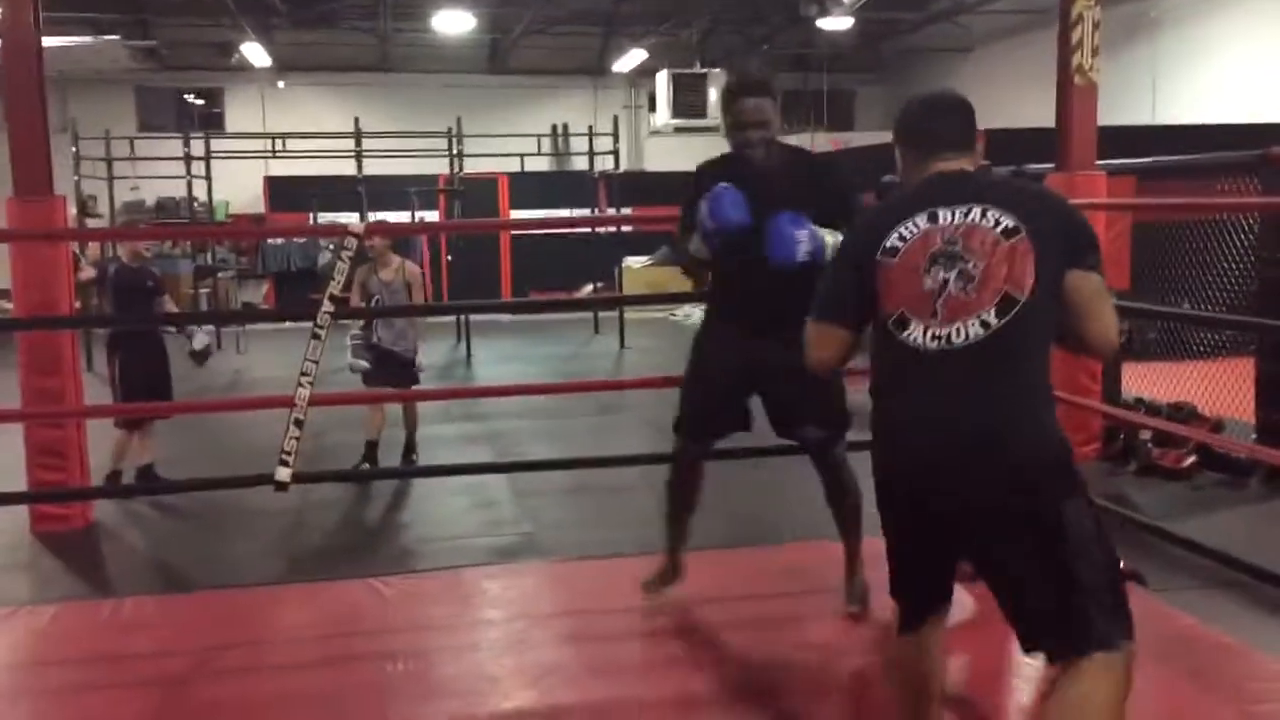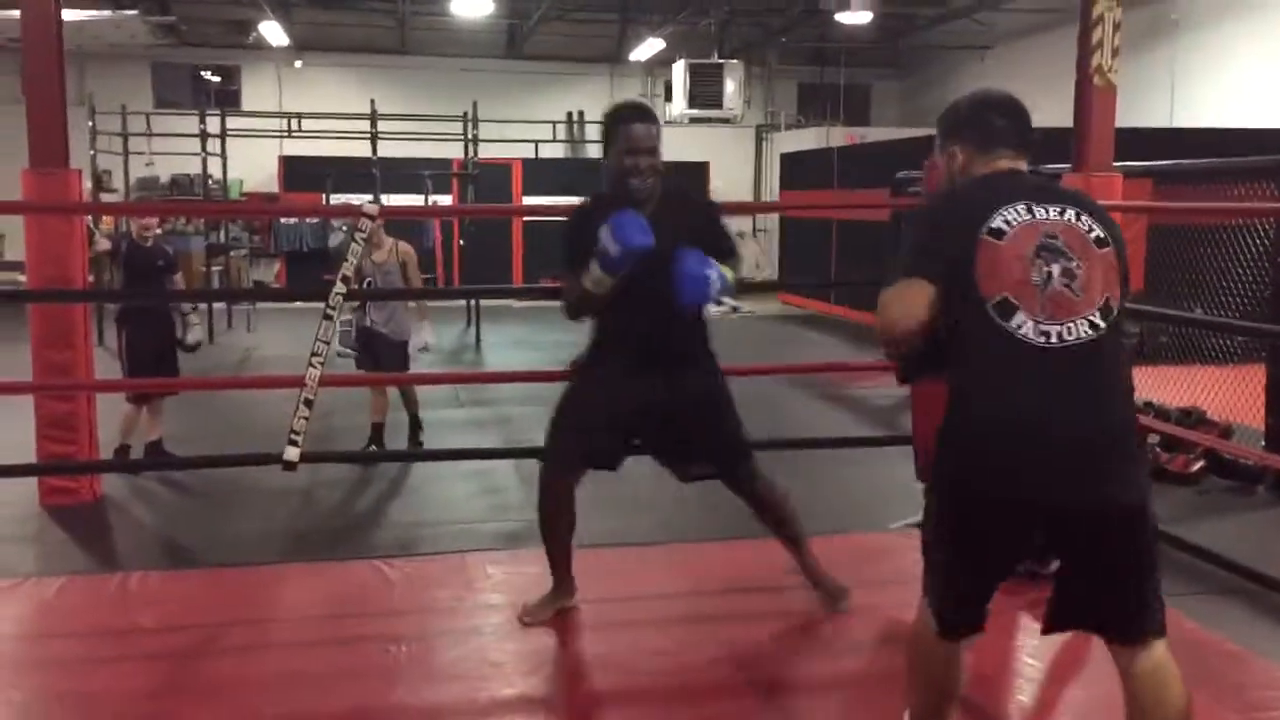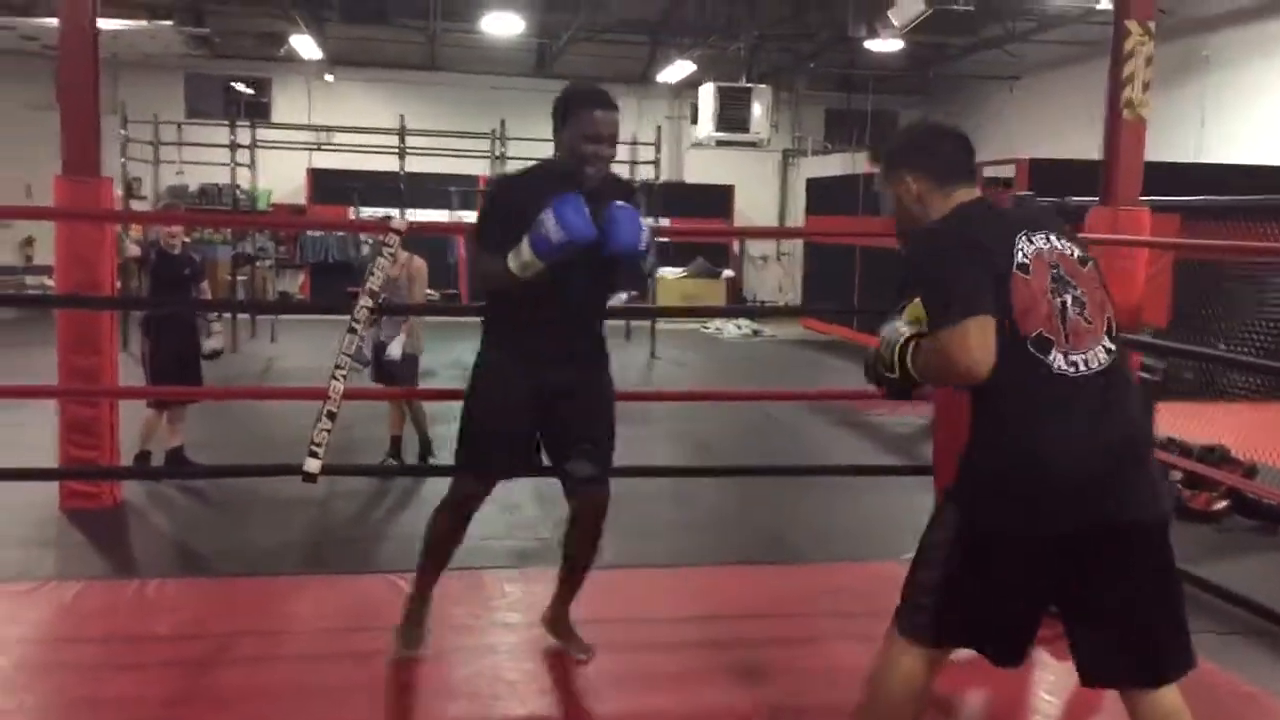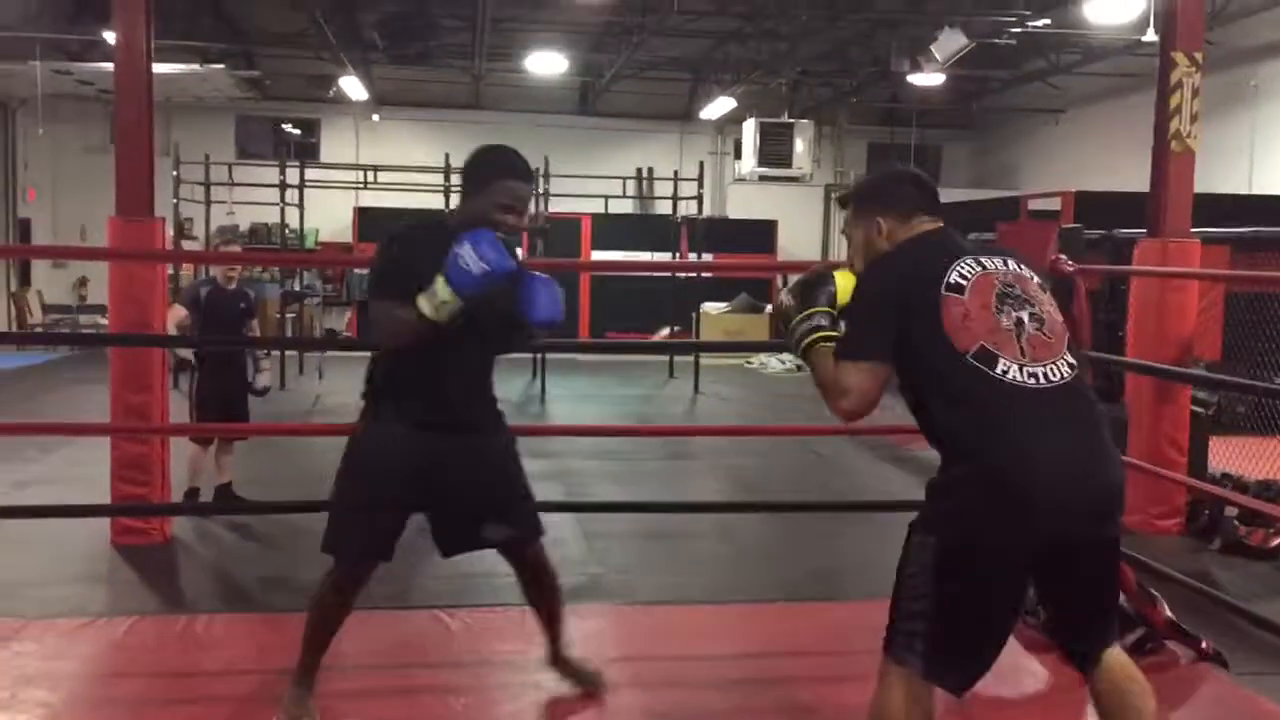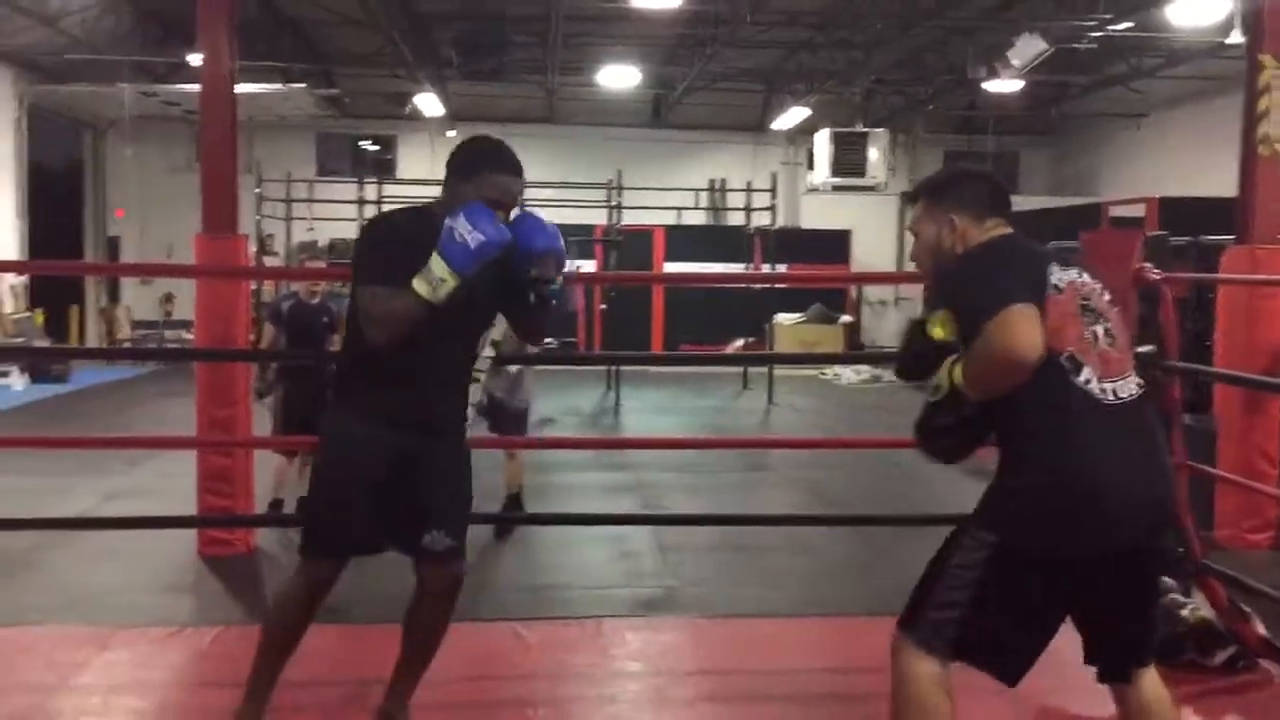
dt=0.3s
person 1, frame 1
left shoulder: (876, 227)
right shoulder: (1043, 208)
left elbow: (823, 354)
right elbow: (1100, 335)
left hip: (909, 452)
right hip: (1020, 450)
left knee: (919, 614)
right knee: (1099, 649)
person 1, frame 2
left shoulder: (948, 212)
right shoulder: (1097, 221)
left elbow: (898, 321)
left wrist: (948, 319)
left hip: (988, 446)
right hip: (1102, 449)
left knee: (945, 609)
right knee: (1139, 640)
person 1, frame 3
left shoulder: (945, 242)
right shoulder: (1050, 231)
left elbow: (970, 360)
left wrist: (906, 352)
left hip: (1017, 473)
right hip: (1122, 471)
left knee: (914, 641)
person 1, frame 4
left shoulder: (892, 273)
right shoulder: (1010, 262)
left elbow: (851, 398)
left wrist: (811, 327)
left hip: (991, 490)
right hip: (1091, 478)
left knee: (909, 668)
right knee: (1098, 651)
person 1, frame 5
left shoulder: (980, 267)
right shoulder: (1065, 271)
left elbow: (1018, 349)
left wrist: (954, 383)
left hip: (1055, 495)
right hip: (1146, 492)
left knee: (922, 649)
right knee: (1128, 668)
person 2, frame 1
left shoulder: (813, 172)
right shoulder: (711, 180)
right elbow: (693, 266)
left wrist: (819, 242)
right wrist: (705, 239)
left hip: (798, 332)
right hip: (729, 331)
left knee: (828, 453)
right knee: (690, 445)
left ankle: (854, 570)
right ankle: (673, 560)
person 2, frame 2
left shoulder: (693, 209)
right shoulder: (590, 219)
left elbow: (728, 267)
right elbow: (574, 307)
left wrist: (715, 279)
right wrist: (603, 269)
left hip: (686, 368)
right hip: (613, 365)
left knee: (745, 477)
right knee: (557, 471)
left ankle: (811, 568)
right ankle: (561, 586)
person 2, frame 3
left shoulder: (619, 197)
right shoulder: (513, 193)
left elbow: (629, 277)
right elbow: (483, 281)
left wrist: (637, 253)
right wrist: (533, 252)
left hip: (582, 362)
right hip: (510, 355)
left knee: (592, 498)
right knee: (470, 486)
left ankle: (558, 614)
right ankle: (419, 602)
person 2, frame 4
left shoulder: (505, 262)
right shoulder: (407, 247)
right elbow: (386, 335)
left wrist: (533, 317)
right wrist: (448, 289)
left hip: (474, 425)
right hip: (396, 427)
left knee: (527, 550)
right knee: (352, 564)
left ankle: (559, 653)
person 2, frame 5
left shoulder: (505, 249)
right shoulder: (391, 233)
left elbow: (533, 329)
right elbow: (378, 325)
left wrist: (546, 279)
right wrist: (446, 267)
left hip: (437, 428)
right hip: (362, 419)
left knee: (442, 571)
right knee: (319, 568)
person 3, frame 1
left shoulder: (152, 273)
right shoulder: (110, 271)
left elbow: (166, 306)
right elbow: (86, 273)
left wrist: (193, 330)
left hip: (153, 345)
right hip: (124, 347)
left knee: (149, 415)
right knee: (130, 418)
left ankle: (145, 470)
right ankle: (114, 476)
person 3, frame 2
left shoulder: (164, 252)
right shoulder: (121, 245)
left elbow: (178, 287)
right elbow: (98, 244)
left wrist: (191, 319)
left hip: (162, 323)
right hip: (132, 324)
left knee: (159, 391)
right knee: (138, 394)
left ankle: (154, 447)
right ankle: (122, 451)
person 3, frame 3
left shoulder: (192, 258)
right shoulder: (150, 251)
left elbow: (204, 296)
right elbow: (129, 250)
left wrist: (214, 329)
right wrist: (122, 244)
left hip: (188, 331)
right hip: (158, 331)
left knee: (182, 396)
right knee: (160, 399)
left ankle: (175, 453)
right ankle: (143, 456)
person 3, frame 4
left shoulder: (246, 295)
right shoulder: (199, 291)
left elbow: (253, 332)
right elbow: (171, 321)
left wrist: (262, 365)
right wrist: (179, 346)
left hip: (235, 369)
right hip: (206, 368)
left knee: (229, 435)
right knee: (202, 435)
left ankle: (223, 490)
right ankle: (191, 493)
person 3, frame 5
left shoulder: (331, 311)
right shoulder: (283, 305)
right elbow: (267, 343)
right wrist: (262, 377)
left hip: (319, 382)
right hip: (291, 389)
right knee: (288, 450)
left ankle: (306, 501)
right ankle: (276, 504)
person 4, frame 1
left shoulder: (409, 270)
right shoulder: (363, 273)
right elbow: (354, 309)
left wrist: (422, 347)
right wrist: (356, 340)
left hip: (403, 344)
right hip: (374, 344)
left knee: (406, 397)
right knee: (374, 398)
left ankle: (410, 447)
right ankle: (370, 457)
person 4, frame 2
left shoulder: (403, 250)
right shoulder: (359, 254)
left elbow: (416, 289)
left wrist: (424, 326)
left hip: (395, 327)
right hip: (367, 326)
left knee: (402, 381)
left ankle: (416, 426)
right ankle: (376, 439)
person 4, frame 3
left shoulder: (415, 265)
left wrist: (400, 339)
left hip: (405, 343)
right hip: (383, 340)
left knee: (409, 396)
right knee: (393, 396)
left ankle: (425, 447)
right ankle: (395, 452)
person 4, frame 4
left shoulder: (455, 305)
right shoulder: (422, 304)
right elbow: (415, 340)
left hip: (449, 380)
left knee: (447, 433)
right knee: (436, 433)
person 4, frame 5
right shoulder: (494, 318)
left elbow: (529, 352)
left wrist: (515, 365)
right wrist: (481, 388)
left hip: (514, 393)
right hip: (494, 388)
left knee: (512, 448)
right knee: (507, 446)
left ankle: (512, 505)
right ankle: (514, 502)
